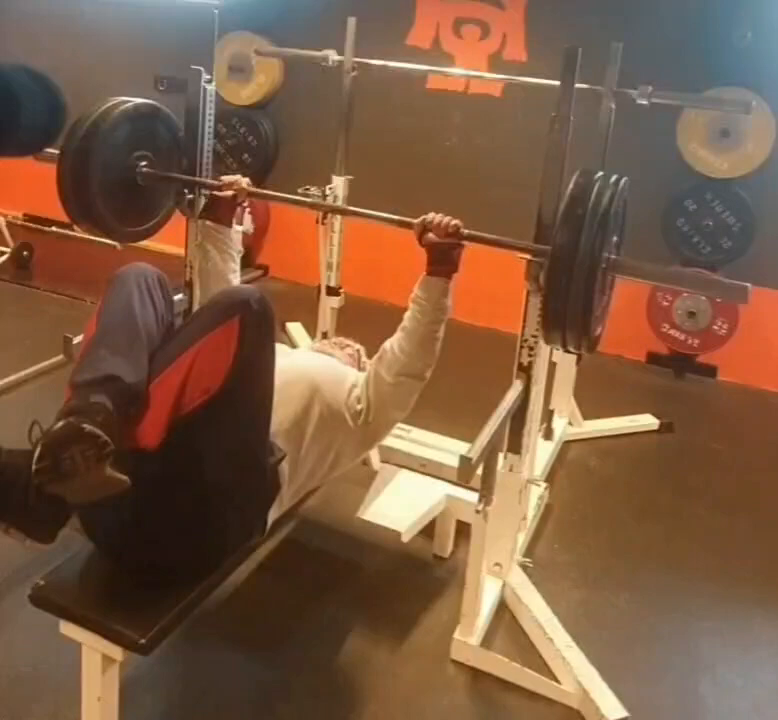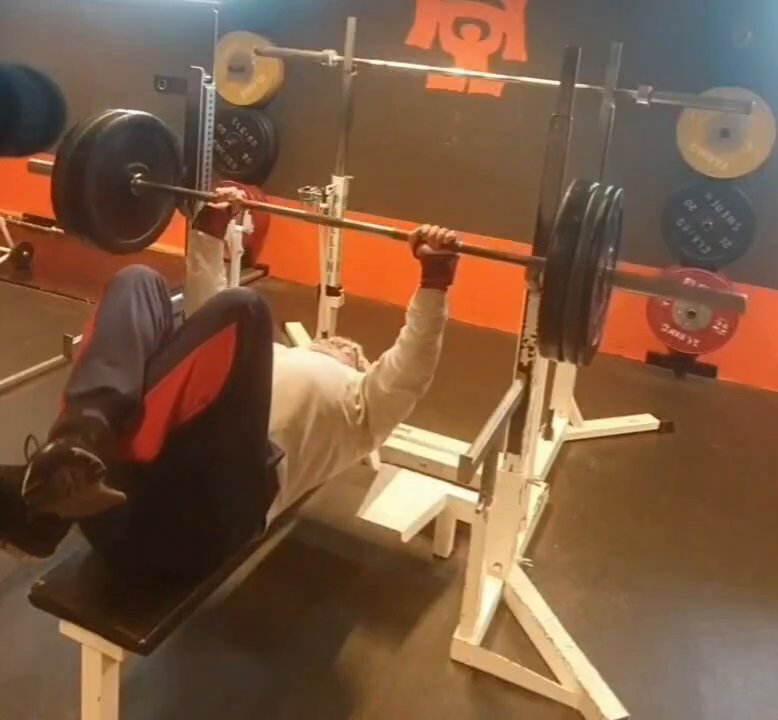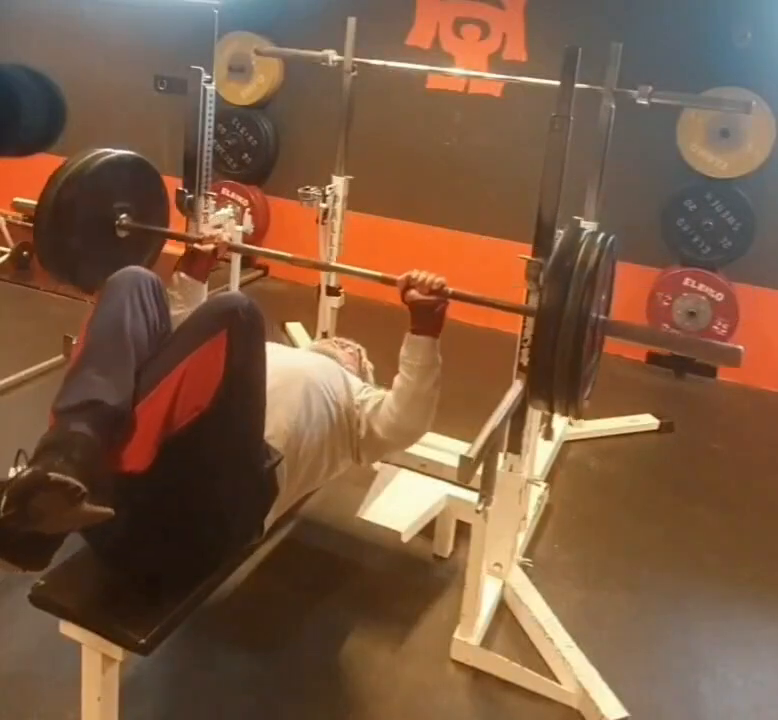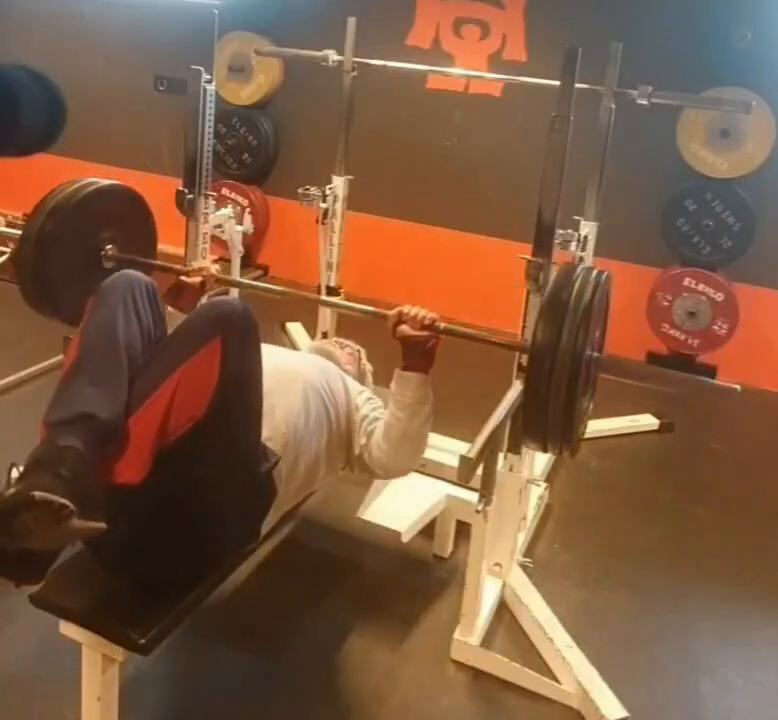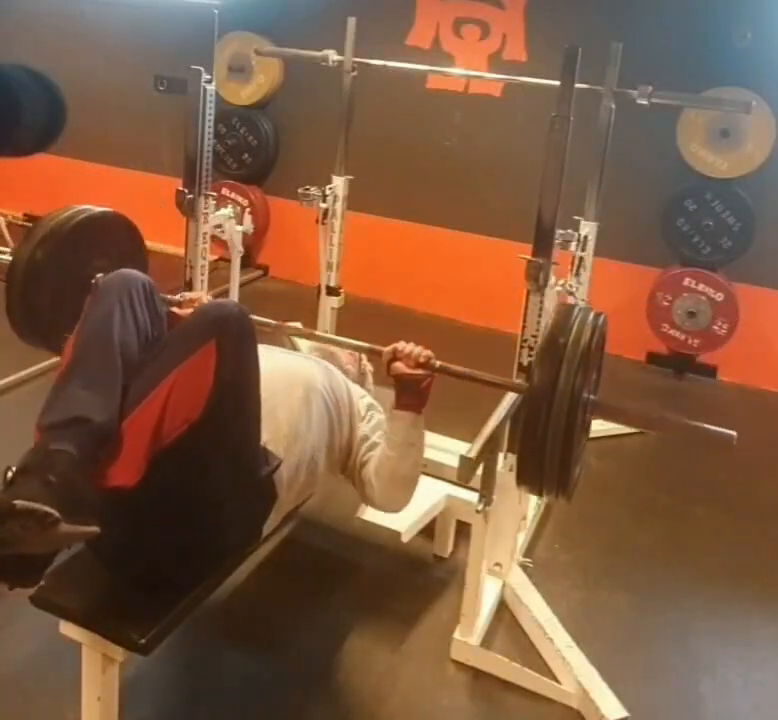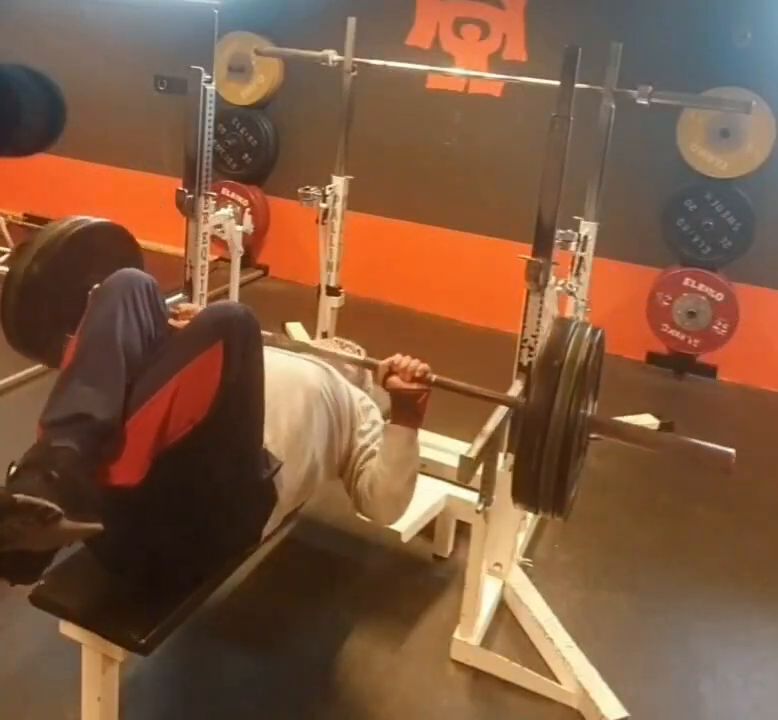
dt=0.4s
person 1, frame 1
left shoulder: (358, 401)
right shoulder: (277, 360)
left elbow: (409, 362)
right elbow: (215, 298)
left wrist: (438, 271)
right wrist: (218, 219)
left hip: (208, 513)
left knee: (244, 307)
right knee: (139, 280)
person 1, frame 2
left shoulder: (356, 398)
right shoulder: (276, 358)
left elbow: (410, 375)
right elbow: (203, 318)
left wrist: (434, 282)
right wrist: (209, 231)
left hip: (207, 512)
left knee: (240, 309)
right knee: (137, 281)
right ankle: (79, 453)
person 1, frame 3
left shoulder: (354, 400)
right shoulder: (275, 356)
left elbow: (406, 423)
right elbow: (177, 346)
left wrist: (424, 329)
right wrist: (192, 274)
left hip: (212, 506)
left knee: (232, 313)
right knee: (134, 285)
left ankle: (87, 478)
right ankle: (67, 466)
person 1, frame 4
left shoulder: (352, 401)
right shoulder: (271, 360)
left elbow: (395, 456)
right elbow: (174, 370)
left wrist: (415, 363)
right wrist: (180, 308)
left hip: (210, 506)
left knee: (226, 319)
right knee: (127, 289)
right ankle: (56, 485)
person 1, frame 5
left shoulder: (354, 405)
right shoulder: (274, 361)
left elbow: (390, 491)
left wrist: (409, 401)
right wrist: (176, 337)
left hip: (212, 506)
right hip: (136, 476)
left knee: (223, 321)
right knee: (126, 288)
left ankle: (56, 496)
right ankle: (54, 485)
person 1, frame 6
left shoulder: (353, 408)
right shoulder: (269, 364)
left elbow: (385, 503)
left wrist: (406, 415)
right wrist: (175, 343)
left hip: (210, 508)
left knee: (228, 322)
right knee: (129, 287)
left ankle: (72, 485)
right ankle: (52, 483)
